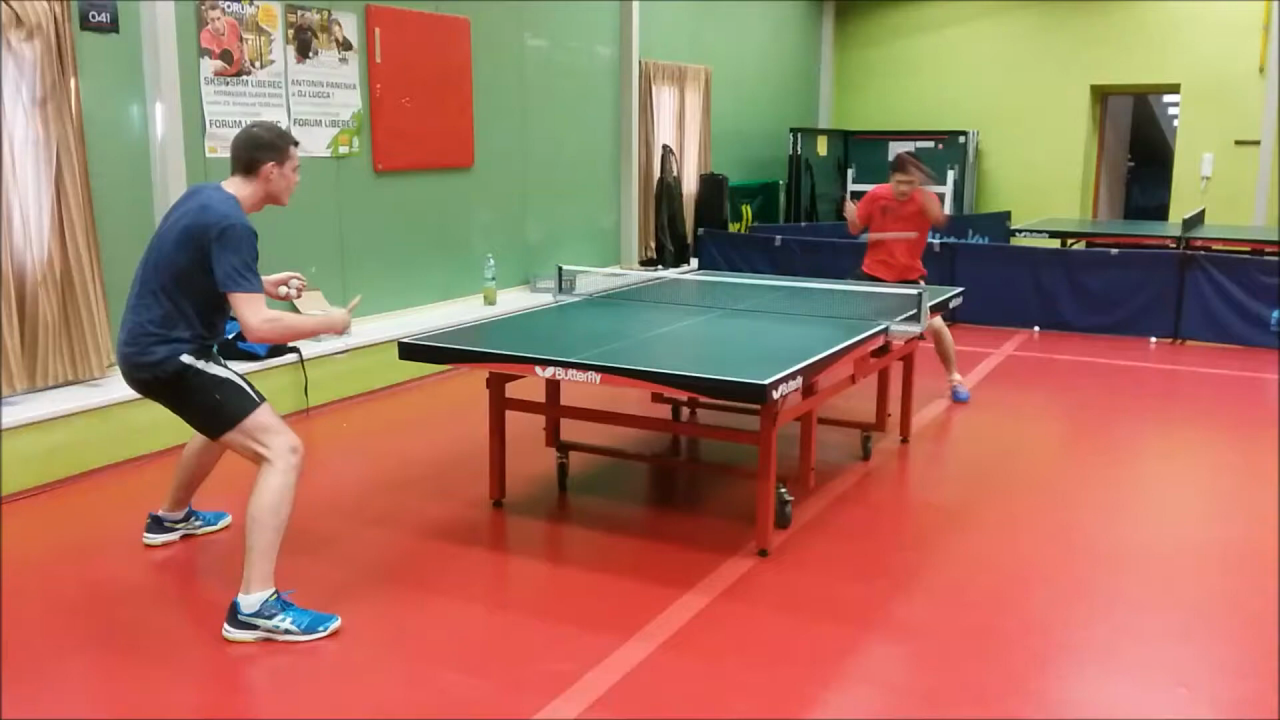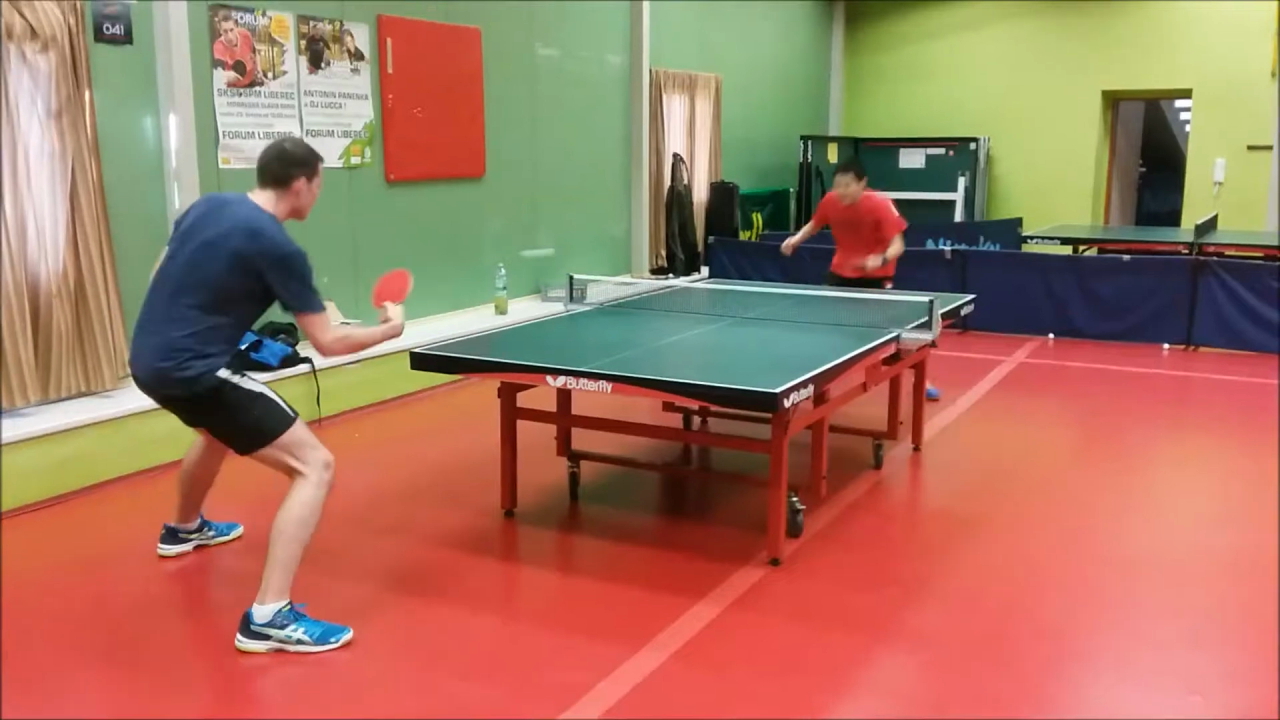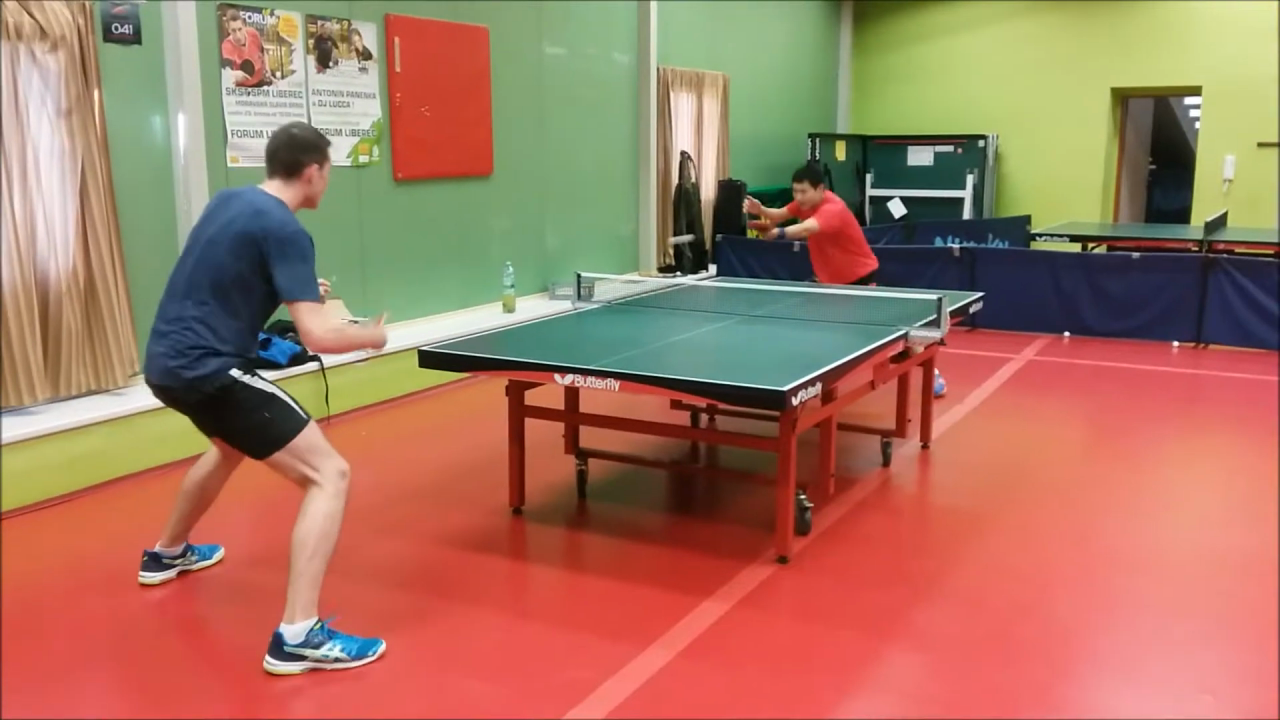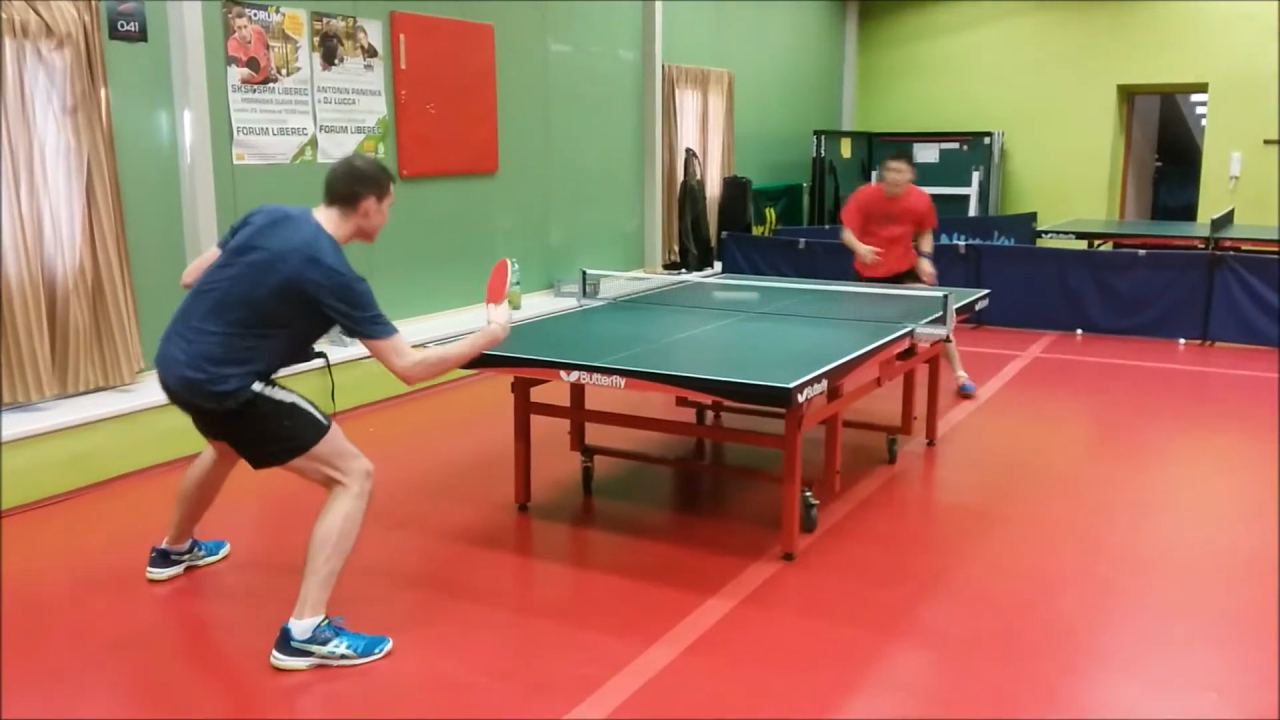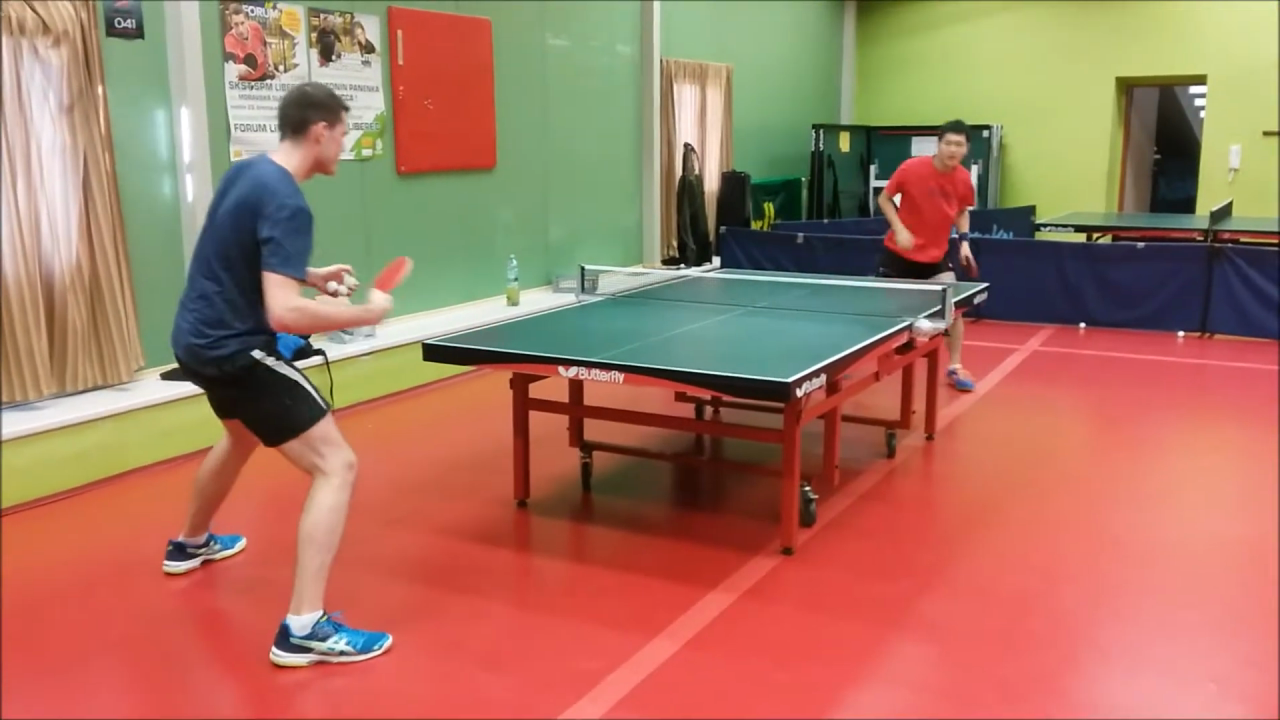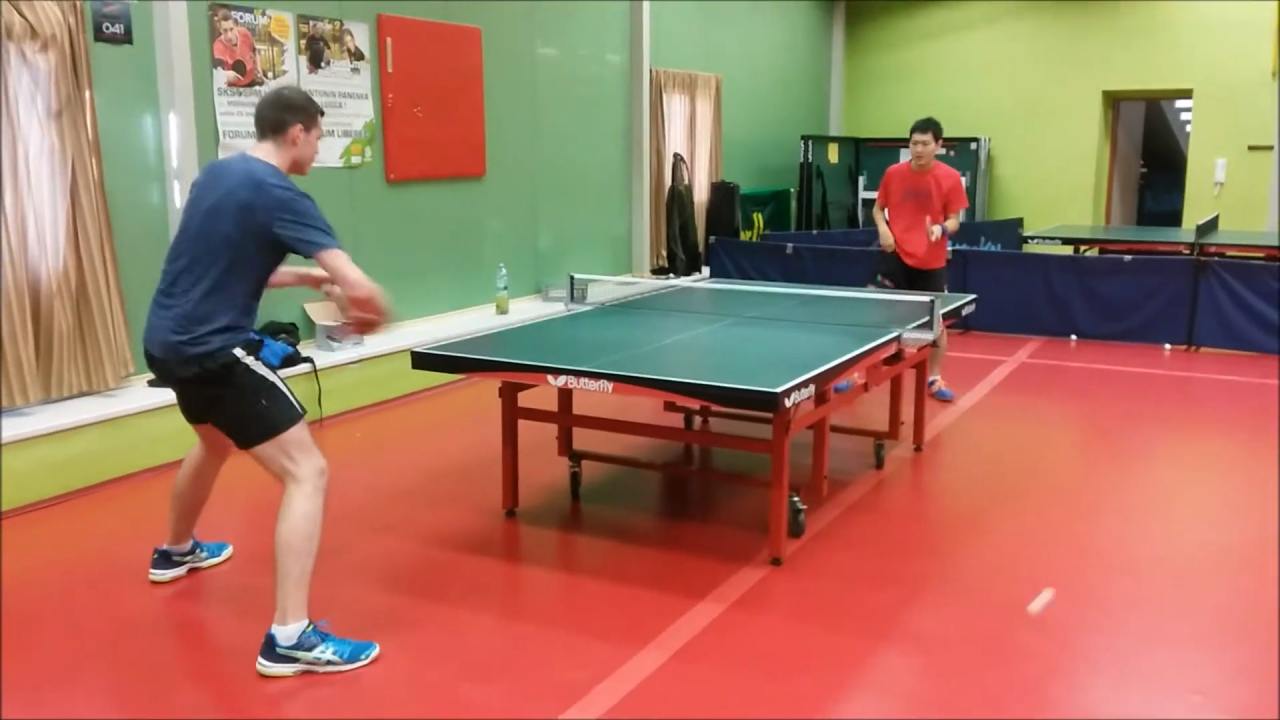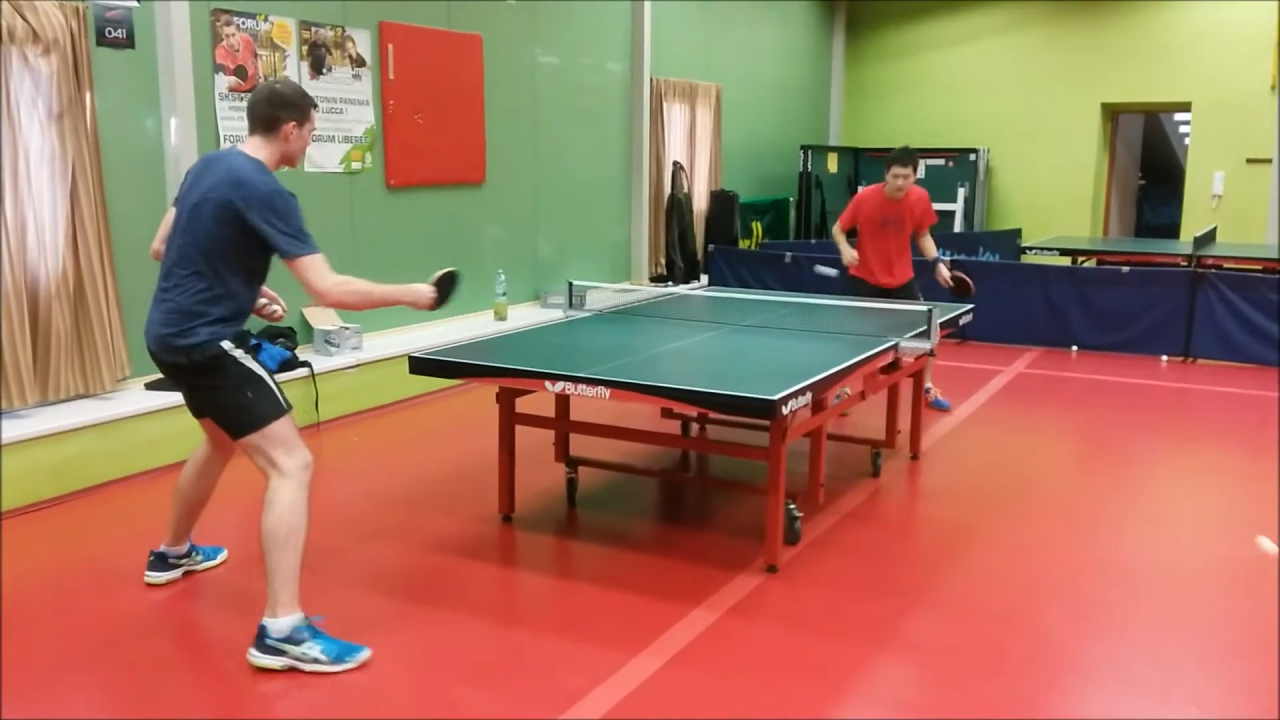
dt=0.4s
person 1, frame 1
left shoulder: (203, 197)
right shoulder: (230, 227)
right elbow: (258, 326)
left wrist: (263, 283)
right wrist: (327, 321)
left hip: (149, 346)
right hip: (168, 356)
left knee: (228, 419)
right knee: (282, 450)
left ankle: (170, 516)
right ankle: (255, 605)
person 1, frame 2
left shoulder: (205, 207)
right shoulder: (277, 248)
left elbow: (167, 280)
right elbow: (328, 342)
right wrist: (389, 328)
left hip: (149, 360)
right hip: (194, 371)
left knee: (216, 432)
right knee: (313, 467)
left ankle: (183, 528)
right ankle: (267, 616)
person 1, frame 3
left shoulder: (228, 201)
right shoulder: (287, 233)
right elbow: (320, 336)
left wrist: (297, 287)
right wrist: (373, 335)
left hip: (164, 362)
right hip: (208, 371)
left knee: (232, 444)
right knee: (329, 475)
left ankle: (167, 552)
right ankle: (297, 635)
person 1, frame 4
left shoulder: (268, 217)
right shoulder: (335, 276)
left elbow: (193, 277)
right elbow: (409, 366)
right wrist: (488, 333)
left hip: (176, 361)
right hip: (222, 384)
left knee: (227, 448)
right knee: (353, 477)
left ankle: (172, 551)
right ankle: (304, 631)
person 1, frame 5
left shoulder: (245, 172)
right shoulder: (286, 204)
right elbow: (284, 314)
left wrist: (315, 275)
right wrist: (365, 312)
left hip: (196, 338)
right hip: (236, 349)
left knee: (242, 437)
right knee: (336, 465)
left ankle: (190, 543)
right ankle: (303, 627)
person 1, frame 6
left shoulder: (215, 174)
right shoulder: (279, 197)
right elbow: (360, 288)
left wrist: (306, 273)
right wrist: (372, 316)
left hip: (169, 340)
right hip: (212, 351)
left knee: (215, 442)
right knee: (306, 472)
left ankle: (180, 549)
right ankle: (291, 636)
person 1, frame 7
left shoulder: (209, 166)
right shoulder: (265, 192)
left elbow: (161, 248)
right elbow: (328, 288)
right wrist: (408, 295)
left hip: (171, 332)
right hip: (204, 342)
left knee: (221, 439)
right knee: (290, 466)
left ankle: (171, 553)
right ankle: (282, 630)
person 2, frame 1
left shoulder: (924, 198)
right shoulder: (876, 195)
left elbow: (939, 217)
right elbow: (855, 230)
left wrist: (923, 184)
right wrist: (851, 217)
left hip: (909, 275)
right hip: (874, 272)
left knee: (935, 325)
left ankle: (955, 379)
person 2, frame 2
left shoulder: (880, 204)
right shoulder: (830, 201)
left elbow: (898, 245)
right elbow: (815, 224)
left wrist: (881, 259)
right wrist: (796, 238)
left hip: (876, 273)
right hip: (841, 271)
person 2, frame 3
left shoulder: (833, 208)
right shoulder: (805, 203)
left elbow: (805, 229)
right elbow: (777, 216)
left wrist: (778, 232)
right wrist: (759, 210)
left hip: (859, 274)
right hip: (829, 276)
left ankle: (931, 372)
person 2, frame 4
left shoulder: (921, 199)
right shoulder: (865, 195)
left elbow: (926, 235)
right elbow: (847, 230)
left wrist: (924, 259)
right wrist: (858, 247)
left hip: (904, 269)
right hip: (868, 272)
left ankle: (959, 373)
person 2, frame 5
left shoulder: (964, 179)
right shoulder: (912, 168)
right elbow: (884, 197)
left wrist: (964, 240)
right wrist: (898, 228)
left hip: (936, 254)
right hip: (900, 252)
left ankle: (955, 368)
person 2, frame 6
left shoulder: (950, 177)
right shoulder: (894, 173)
left elbow: (954, 220)
right elbow: (878, 207)
left wrist: (941, 228)
right wrist: (882, 228)
left hip: (932, 262)
right hip: (895, 257)
left ankle: (934, 378)
person 2, frame 7
left shoulder: (920, 198)
right shoulder: (864, 198)
left elbow: (923, 235)
right elbow: (838, 229)
left wrist: (938, 263)
right wrist: (845, 248)
left hip: (902, 280)
right hip: (864, 279)
left ankle: (928, 388)
right ankle: (843, 388)
